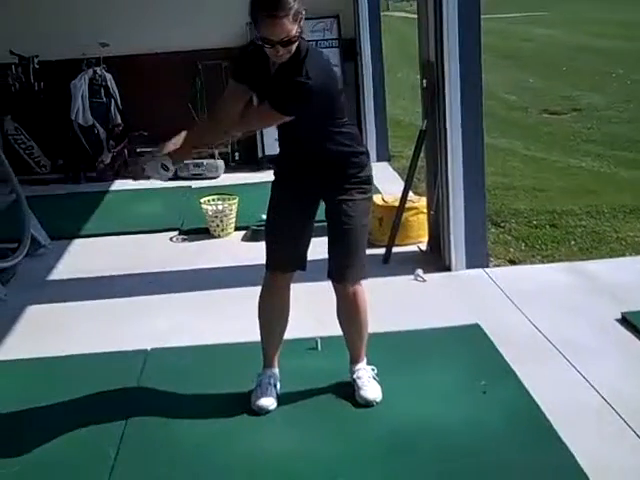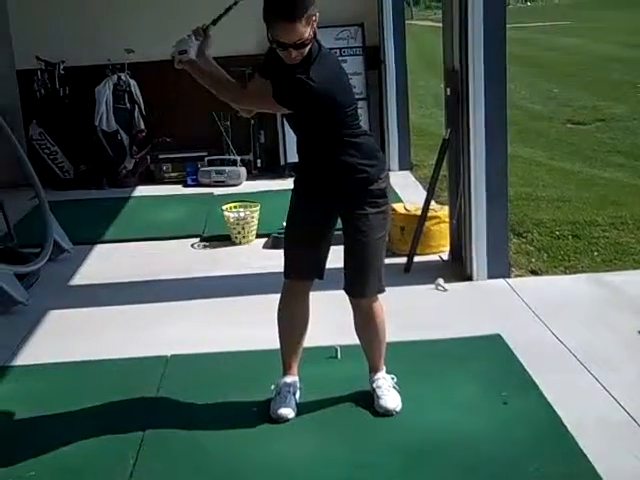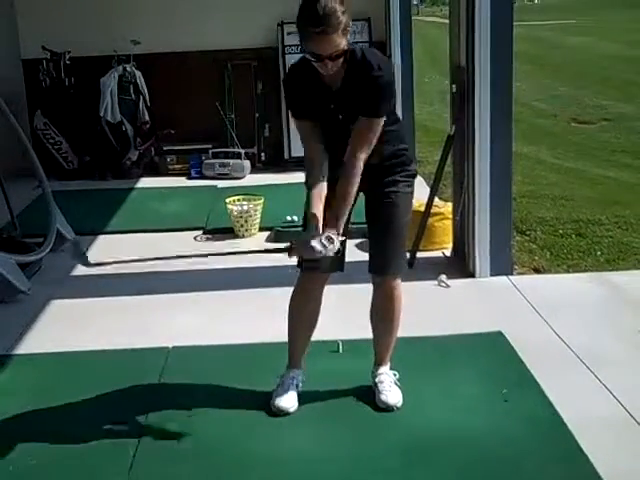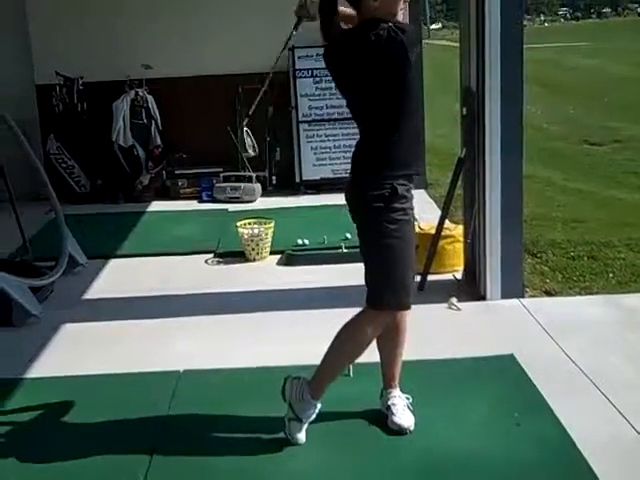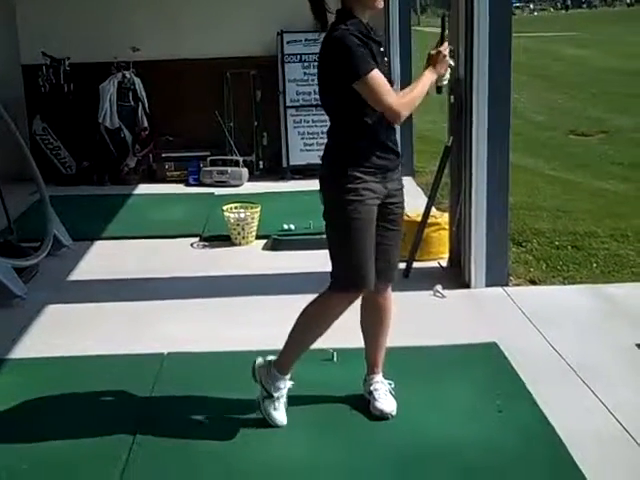
dt=1s
person 1, frame 1
left shoulder: (310, 79)
right shoulder: (252, 58)
left elbow: (236, 129)
right elbow: (221, 119)
left wrist: (174, 158)
right wrist: (169, 149)
left hip: (345, 173)
right hip: (295, 168)
left knee: (348, 281)
right knee: (277, 274)
left ankle: (360, 367)
right ankle: (270, 370)
person 1, frame 2
left shoulder: (315, 83)
right shoulder: (282, 56)
left elbow: (242, 99)
right elbow: (247, 104)
left wrist: (193, 64)
right wrist: (204, 59)
left hip: (362, 184)
right hip: (314, 179)
left knee: (364, 294)
right knee: (296, 283)
left ankle: (379, 375)
right ankle: (290, 378)
person 1, frame 3
left shoulder: (376, 73)
right shoulder: (298, 79)
left elbow: (358, 156)
right elbow: (315, 155)
left wrist: (338, 222)
right wrist: (315, 215)
left hip: (388, 168)
right hip: (331, 169)
left knee: (387, 277)
right knee: (311, 275)
left ankle: (382, 369)
right ankle: (293, 371)
person 1, frame 4
left shoulder: (339, 49)
right shoulder: (397, 40)
left hip: (378, 185)
right hip: (384, 190)
left knee: (396, 300)
right knee: (385, 306)
left ankle: (391, 392)
right ankle: (308, 393)
person 1, frame 5
left shoulder: (367, 34)
right shoulder: (344, 39)
right elbow: (395, 109)
left wrist: (429, 74)
right wrist: (431, 73)
left hip: (387, 173)
right hip: (351, 177)
left knee: (381, 284)
right knee: (349, 287)
left ankle: (375, 378)
right ankle: (276, 371)
